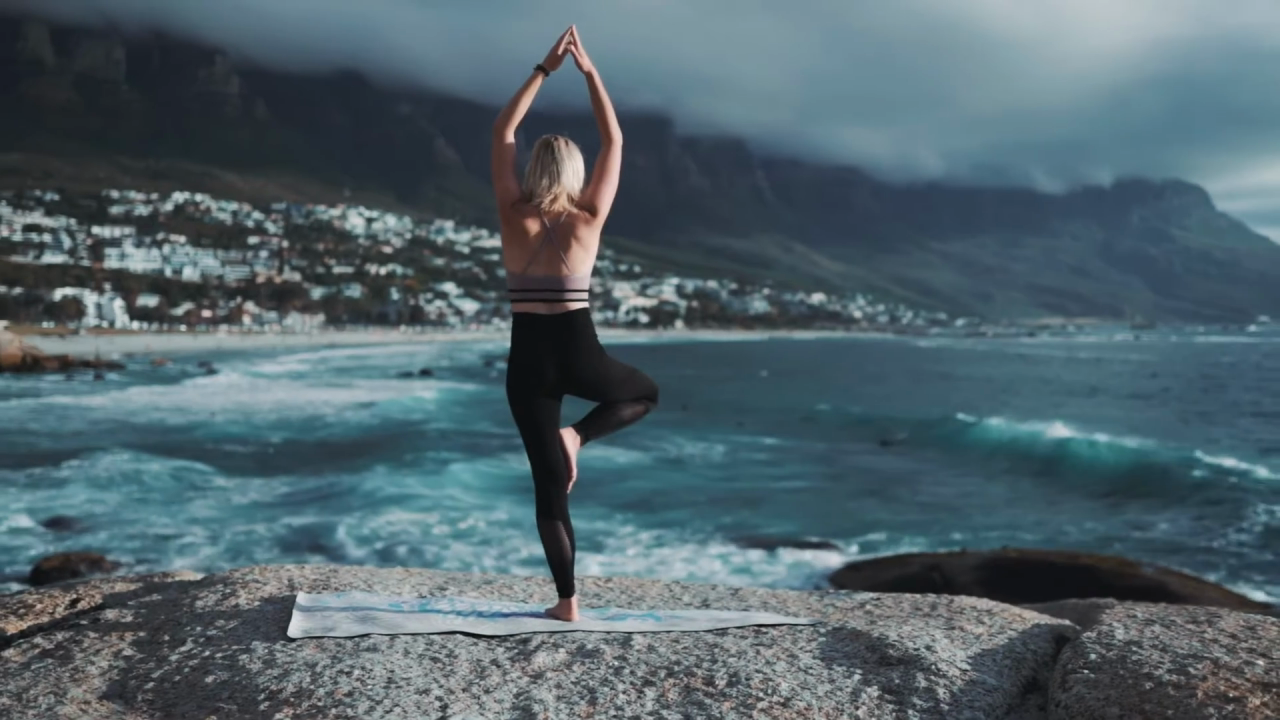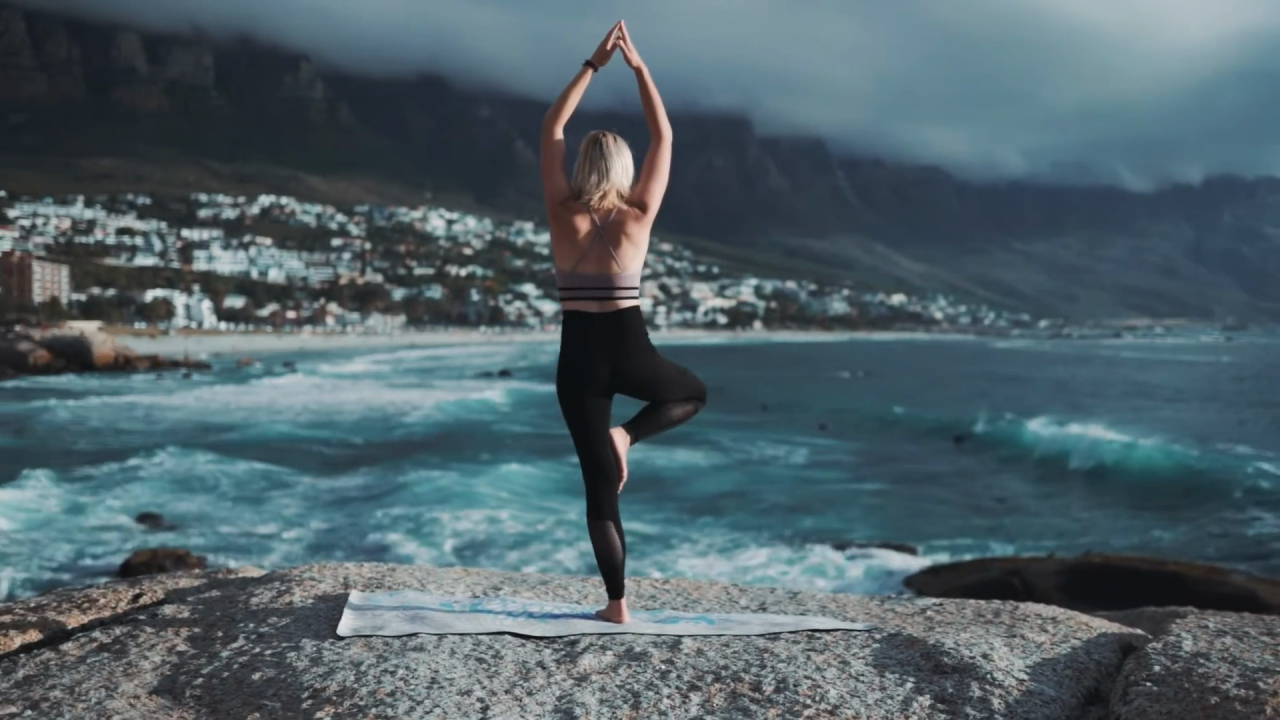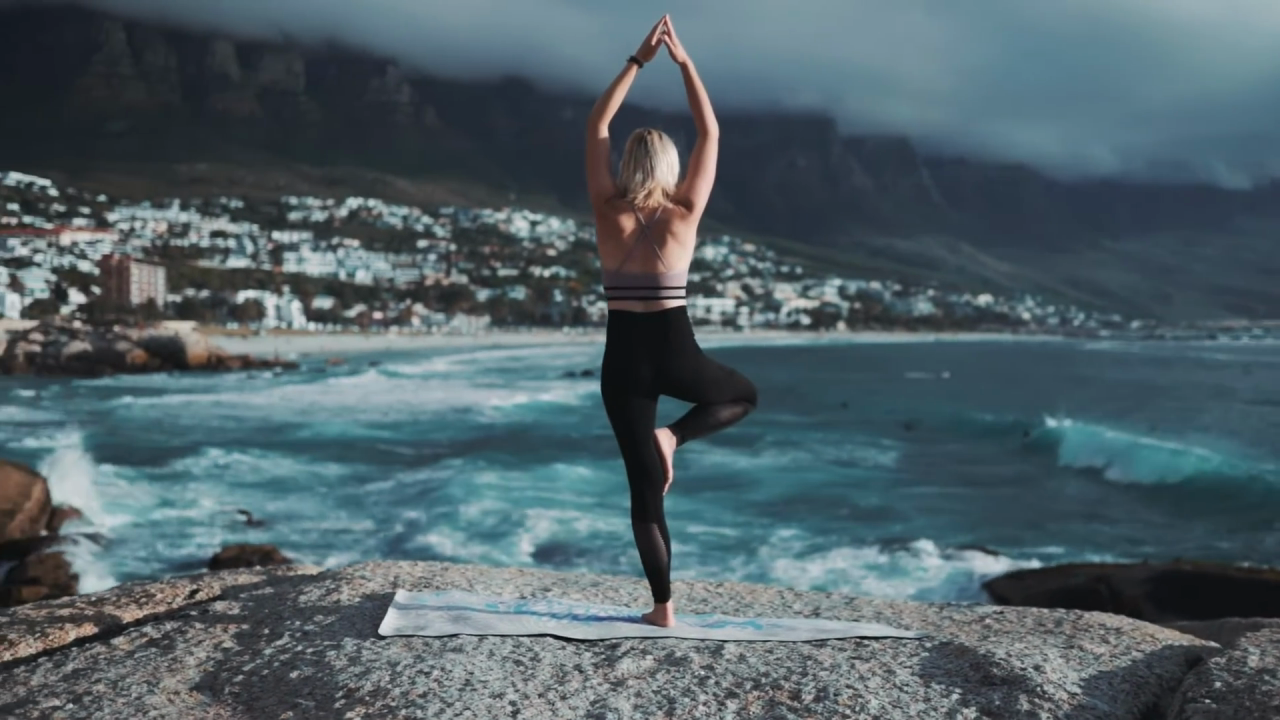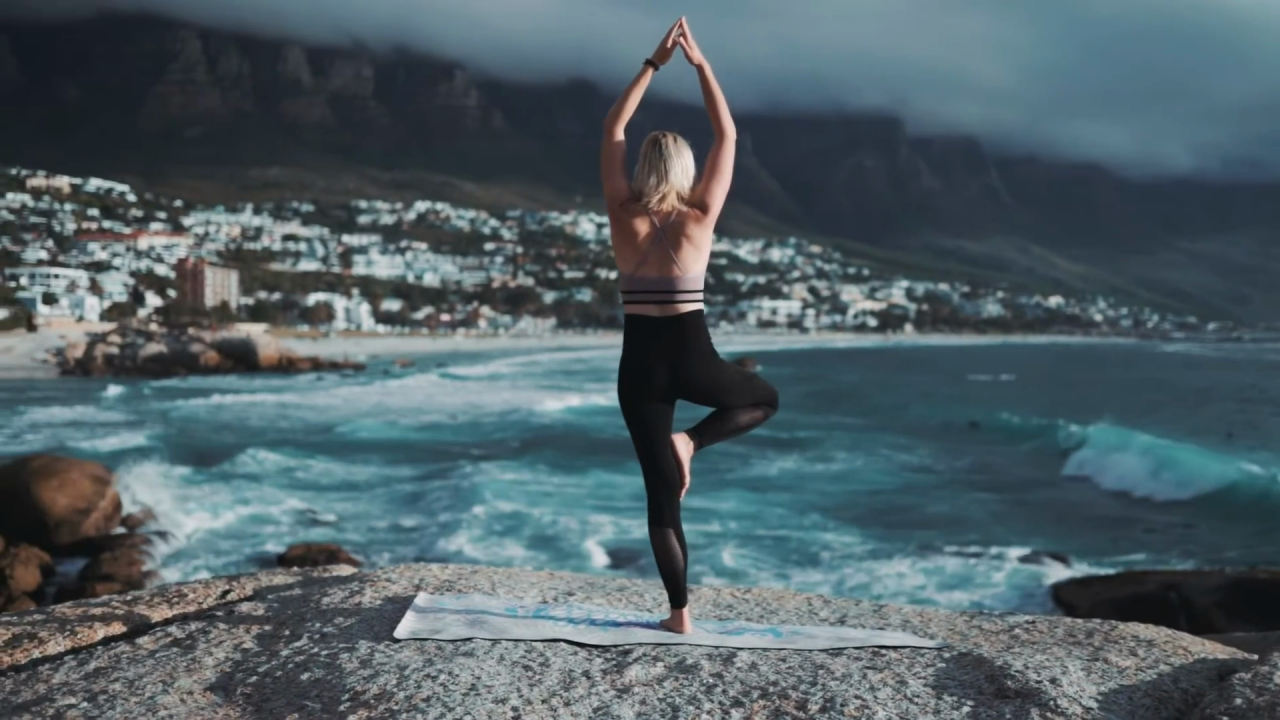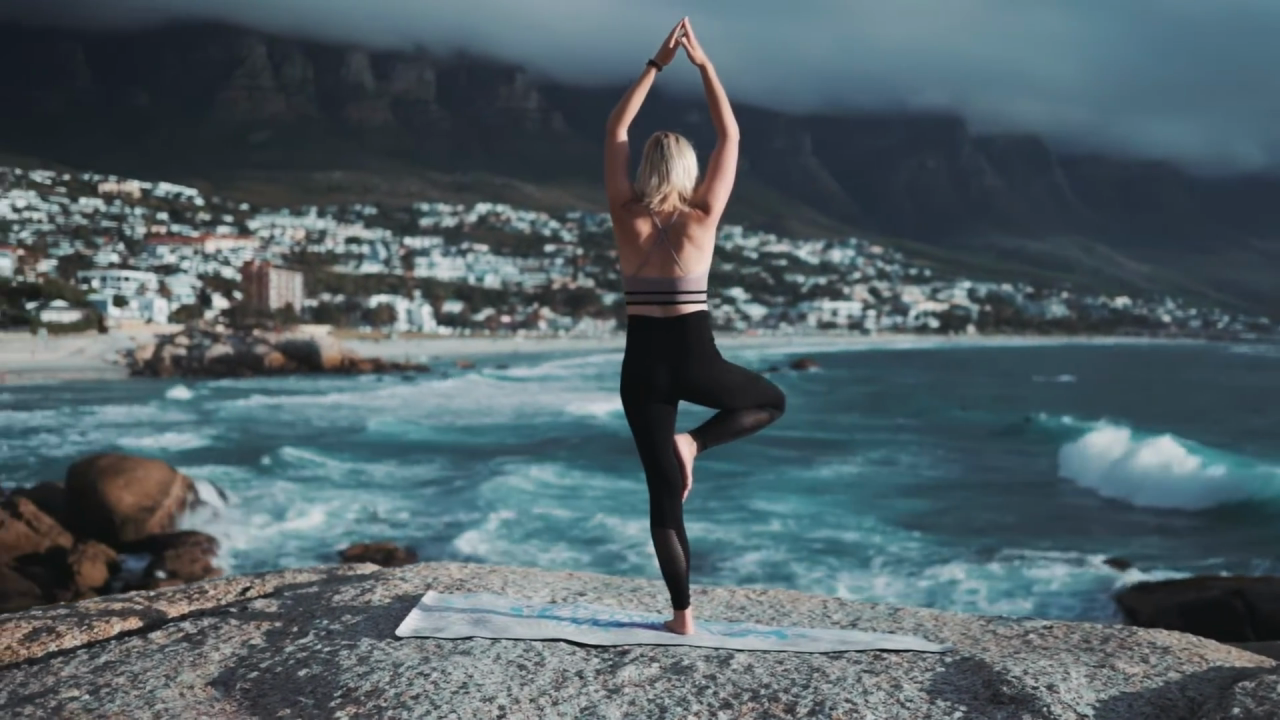
dt=1s
person 1, frame 1
left shoulder: (513, 217)
right shoulder: (588, 219)
left elbow: (502, 133)
right elbow: (613, 139)
left wrist: (545, 69)
right wrist: (587, 69)
left hip: (528, 360)
right hip: (579, 355)
left knee: (549, 487)
right knee: (645, 392)
left ankle: (567, 601)
right ankle: (578, 434)
person 1, frame 2
left shoulder: (563, 214)
right shoulder: (639, 217)
left elbow: (552, 129)
right elbow: (664, 136)
left wrist: (593, 64)
right wrist: (638, 66)
left hip: (579, 359)
right hip: (630, 353)
left knee: (599, 487)
right knee: (694, 392)
left ankle: (617, 605)
right ankle: (628, 435)
person 1, frame 3
left shoulder: (607, 213)
right shoulder: (684, 215)
left elbow: (596, 127)
right elbow: (710, 132)
left wrist: (638, 61)
right wrist: (683, 61)
left hip: (623, 360)
right hip: (675, 354)
left knee: (645, 490)
right knee: (744, 395)
left ankle: (663, 608)
right ankle: (674, 436)
person 1, frame 4
left shoulder: (623, 217)
right shoulder: (699, 219)
left elbow: (612, 131)
right elbow: (727, 135)
left wrist: (653, 64)
right wrist: (699, 63)
left hip: (640, 364)
right hip: (692, 359)
left knee: (661, 494)
right knee: (765, 398)
left ankle: (680, 615)
right ankle: (691, 441)
person 1, frame 5
left shoulder: (626, 217)
right shoulder: (702, 218)
left elbow: (615, 131)
right elbow: (729, 134)
left wrist: (656, 64)
right wrist: (701, 62)
left hip: (642, 365)
right hip: (694, 360)
left knee: (664, 494)
right knee: (770, 401)
left ankle: (682, 616)
right ankle: (694, 442)
